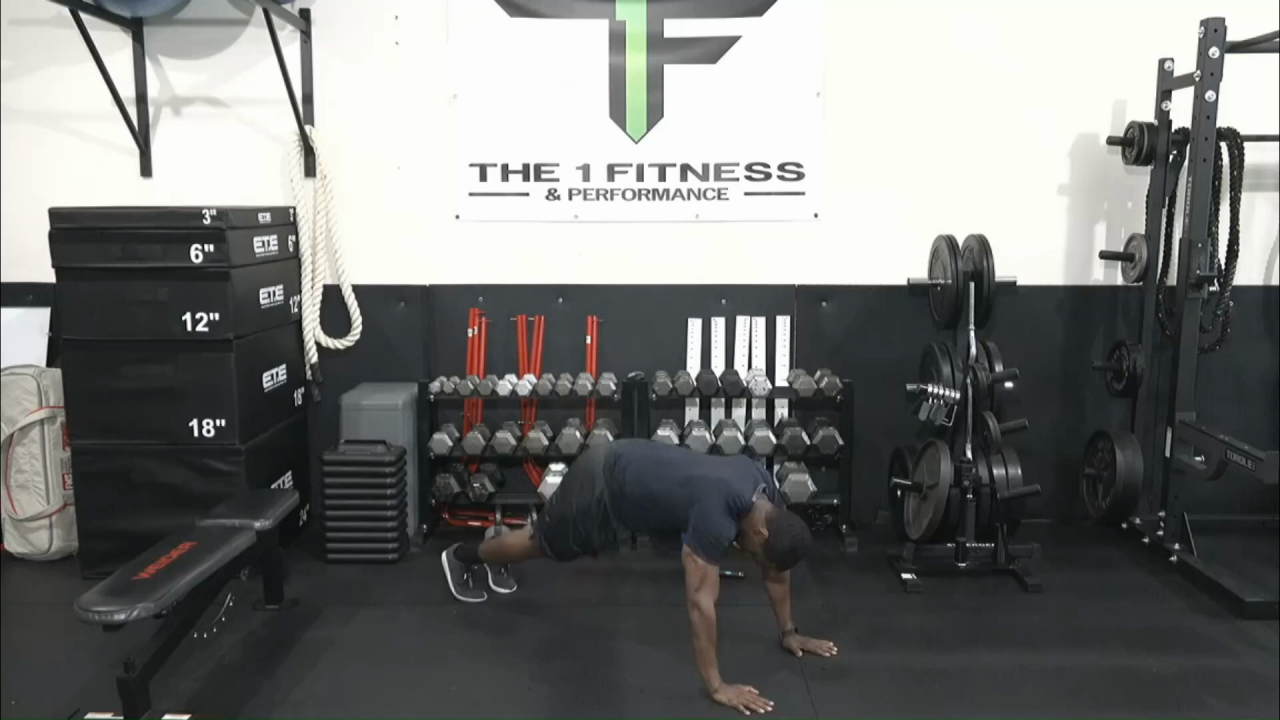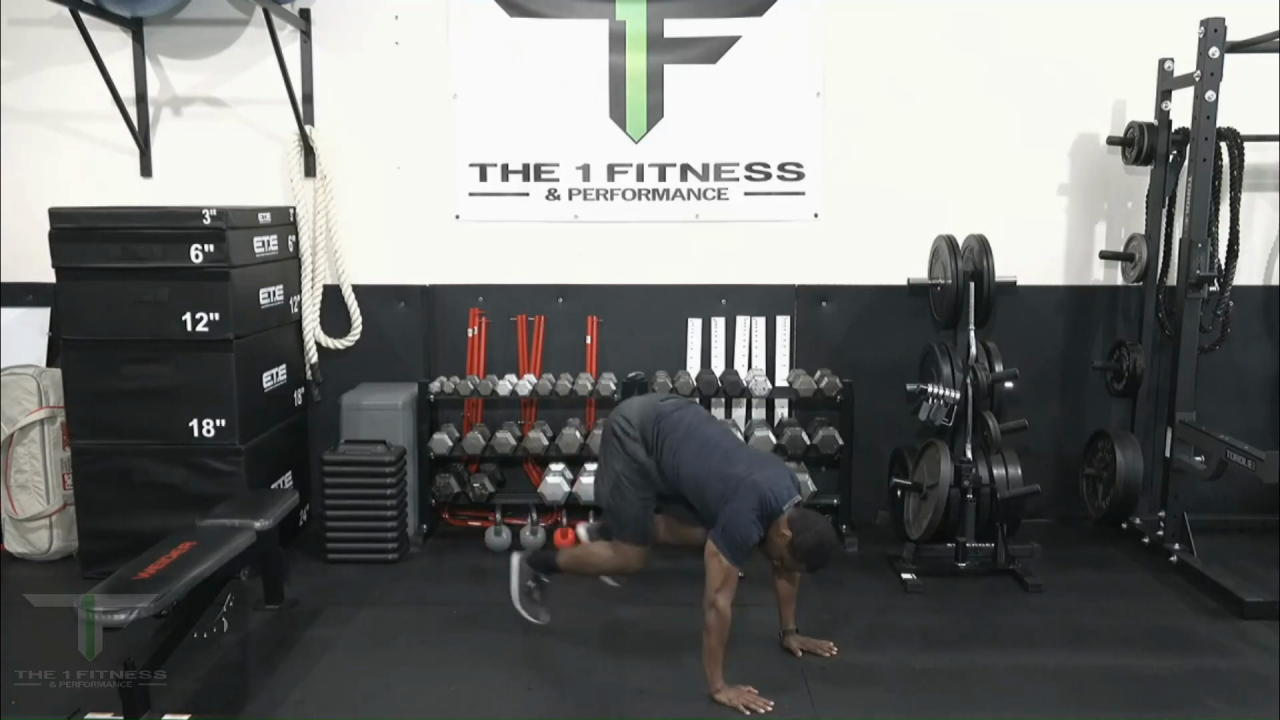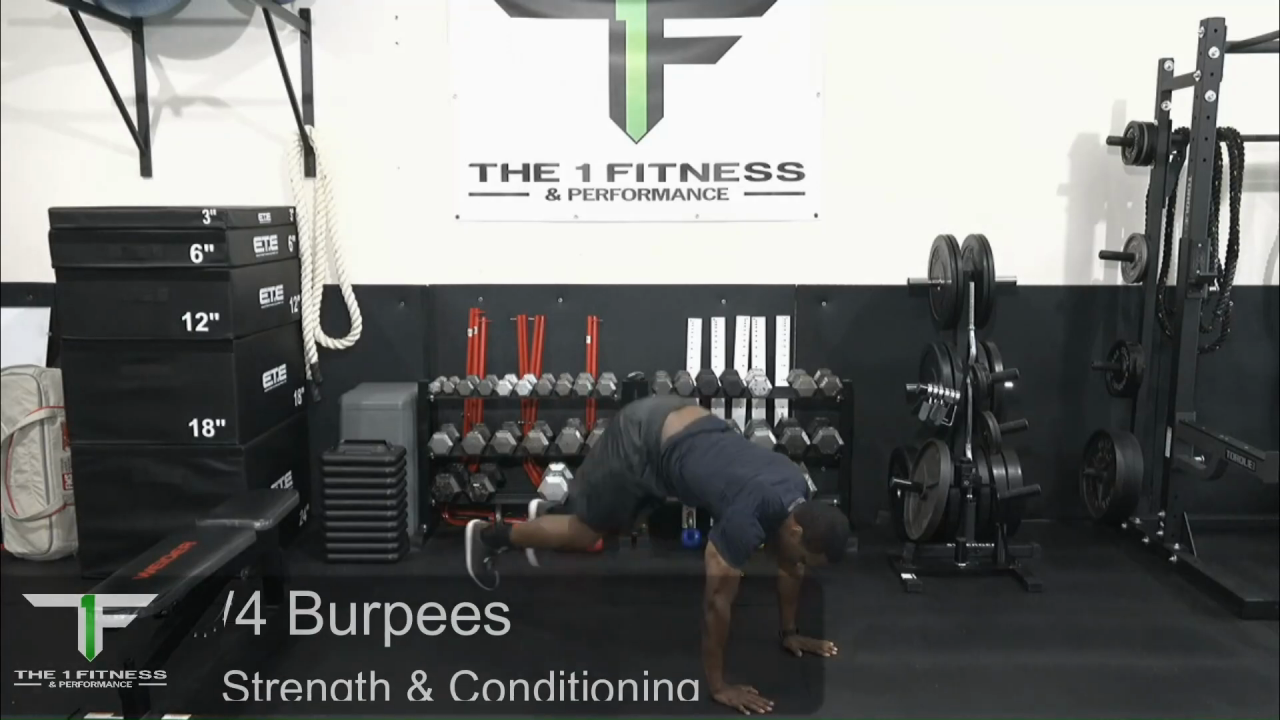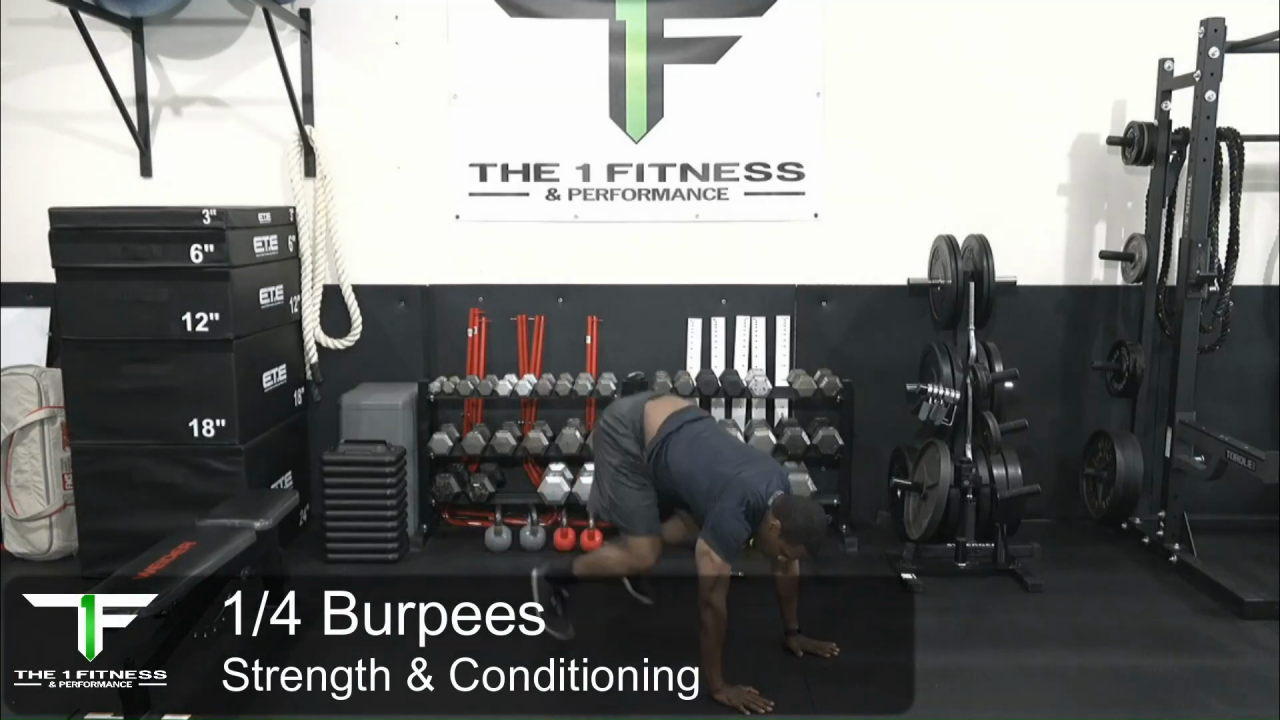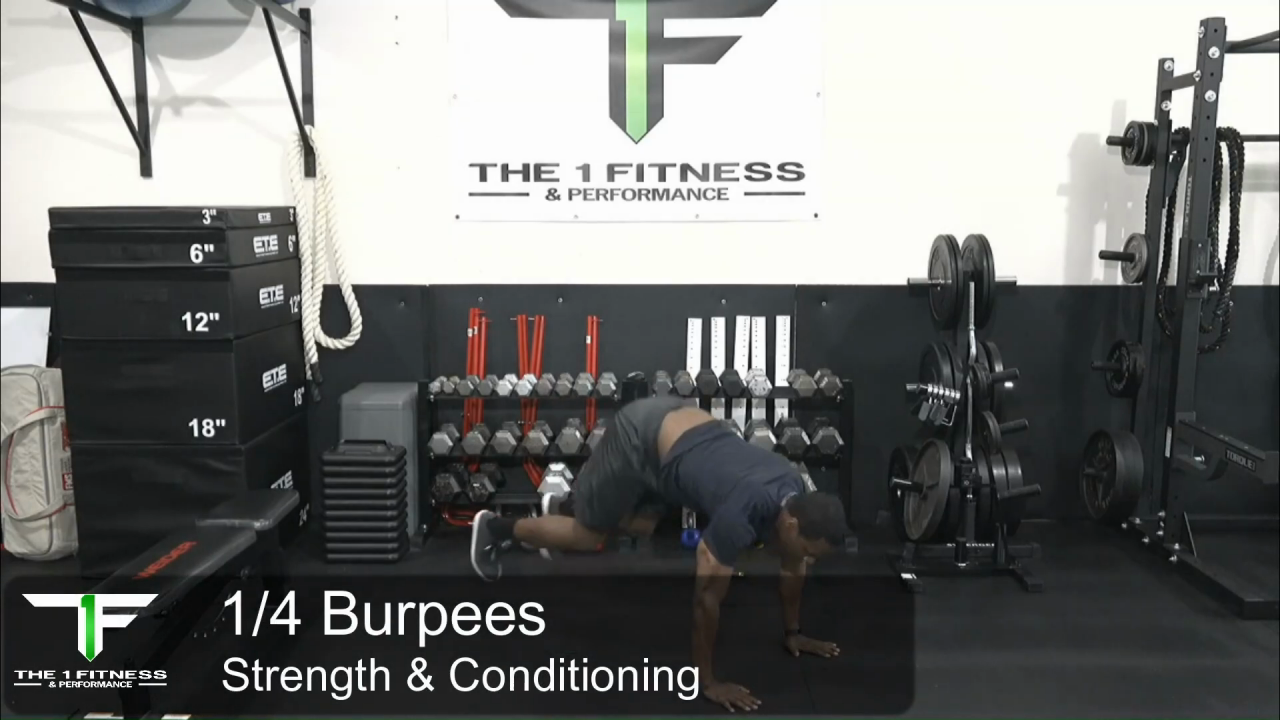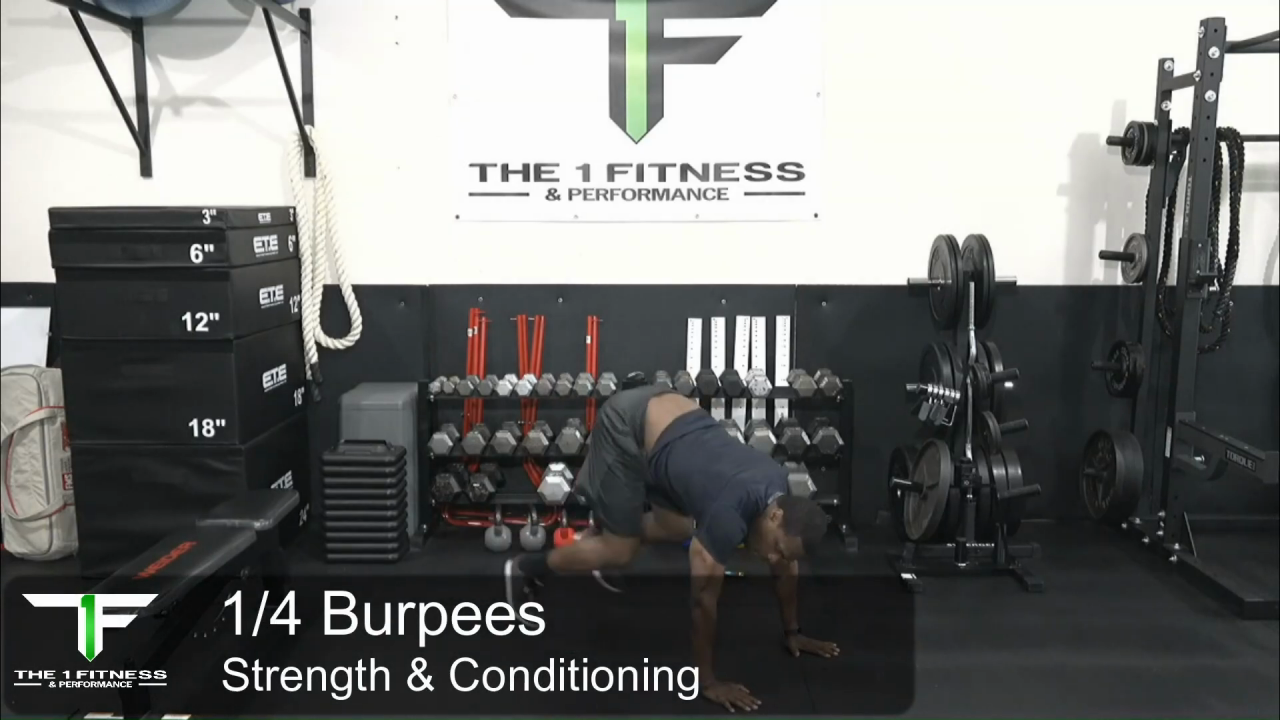
dt=0.7s
person 1, frame 1
left shoulder: (765, 490)
right shoulder: (717, 516)
left elbow: (775, 569)
right elbow: (701, 600)
left wrist: (789, 633)
right wrist: (717, 687)
left hip: (628, 463)
right hip: (603, 479)
left knee: (555, 540)
right knee: (544, 542)
left ankle: (495, 556)
right ankle: (462, 556)
person 1, frame 2
left shoulder: (789, 498)
right shoulder: (746, 515)
left elbow: (785, 569)
right elbow: (719, 597)
left wrist: (789, 632)
right wrist: (718, 687)
left hip: (669, 415)
right hip: (637, 428)
left knee: (696, 533)
right knee: (629, 558)
left ankle: (602, 531)
right ankle: (537, 566)
person 1, frame 3
left shoulder: (795, 496)
right shoulder: (748, 518)
left elbow: (788, 567)
right elbow: (718, 602)
left wrist: (790, 633)
right wrist: (718, 685)
left hip: (675, 416)
right hip: (644, 436)
left knee: (619, 521)
right knee: (589, 529)
left ankle: (546, 514)
right ankle: (486, 536)
person 1, frame 4
left shoulder: (778, 490)
right shoulder: (733, 513)
left elbow: (786, 567)
right elbow: (713, 599)
left wrist: (793, 632)
right wrist: (718, 686)
right hip: (628, 428)
left knee: (697, 526)
right knee: (642, 557)
left ankle: (625, 536)
right ankle: (553, 579)
person 1, frame 5
left shoulder: (794, 495)
right shoulder: (740, 515)
left elbow: (792, 566)
right elbow: (708, 598)
left wrist: (793, 631)
right wrist: (708, 681)
left hip: (676, 417)
right hip: (643, 435)
left knee: (639, 524)
right knee: (590, 536)
left ankle: (562, 507)
right ankle: (494, 528)
person 1, frame 6
left shoulder: (781, 494)
right shoulder: (730, 514)
left elbow: (786, 566)
right elbow: (705, 595)
left wrist: (792, 632)
right wrist: (706, 680)
left hip: (665, 412)
right hip: (628, 423)
left knee: (680, 528)
right knee: (619, 551)
left ankle: (601, 539)
right ankle: (529, 570)
